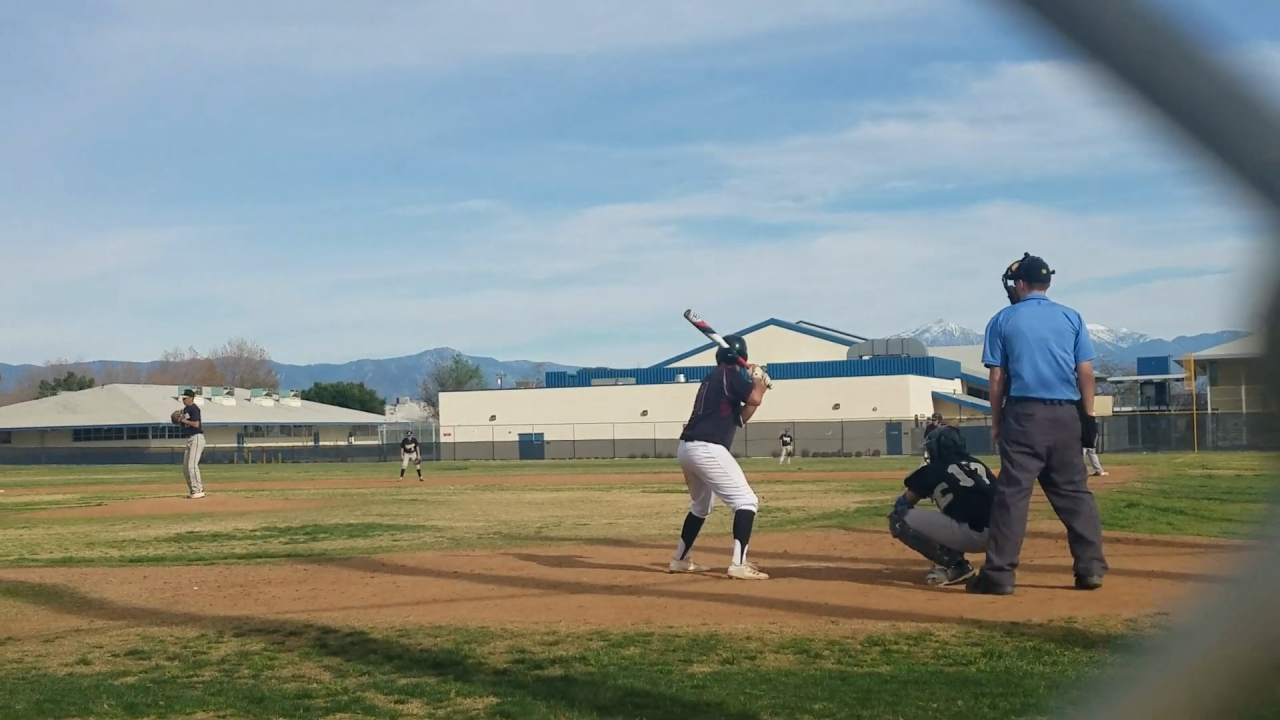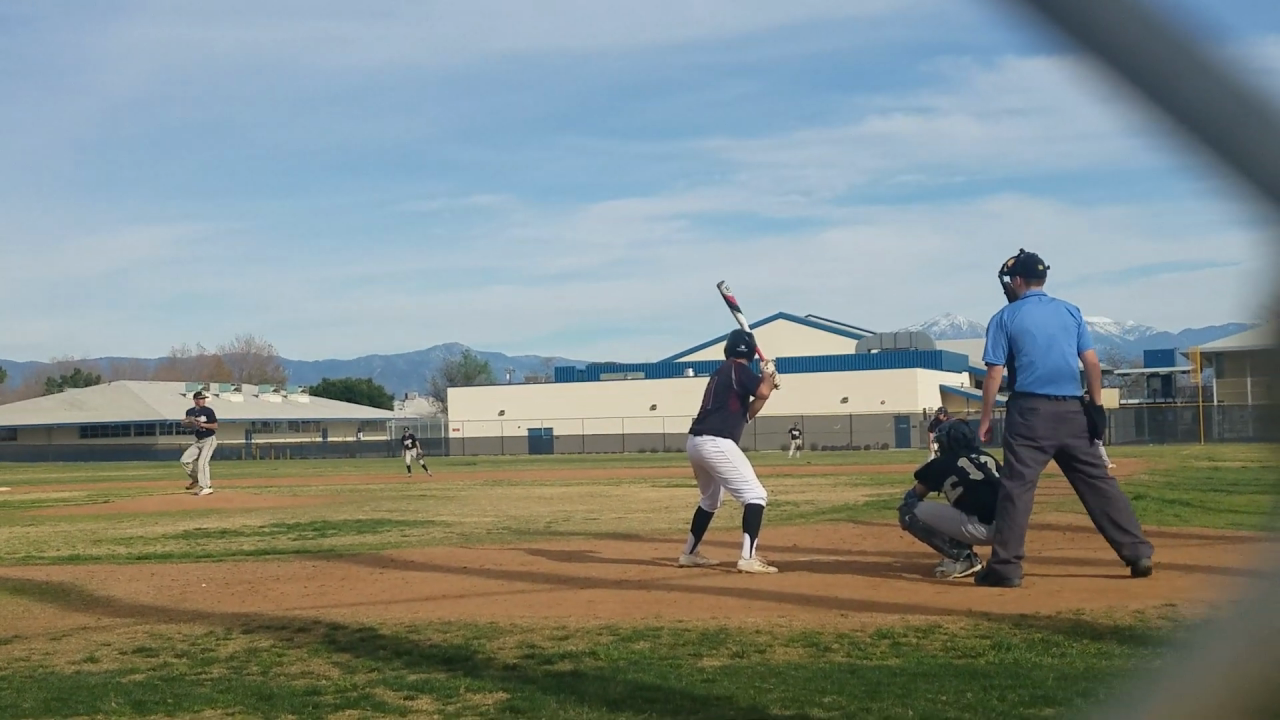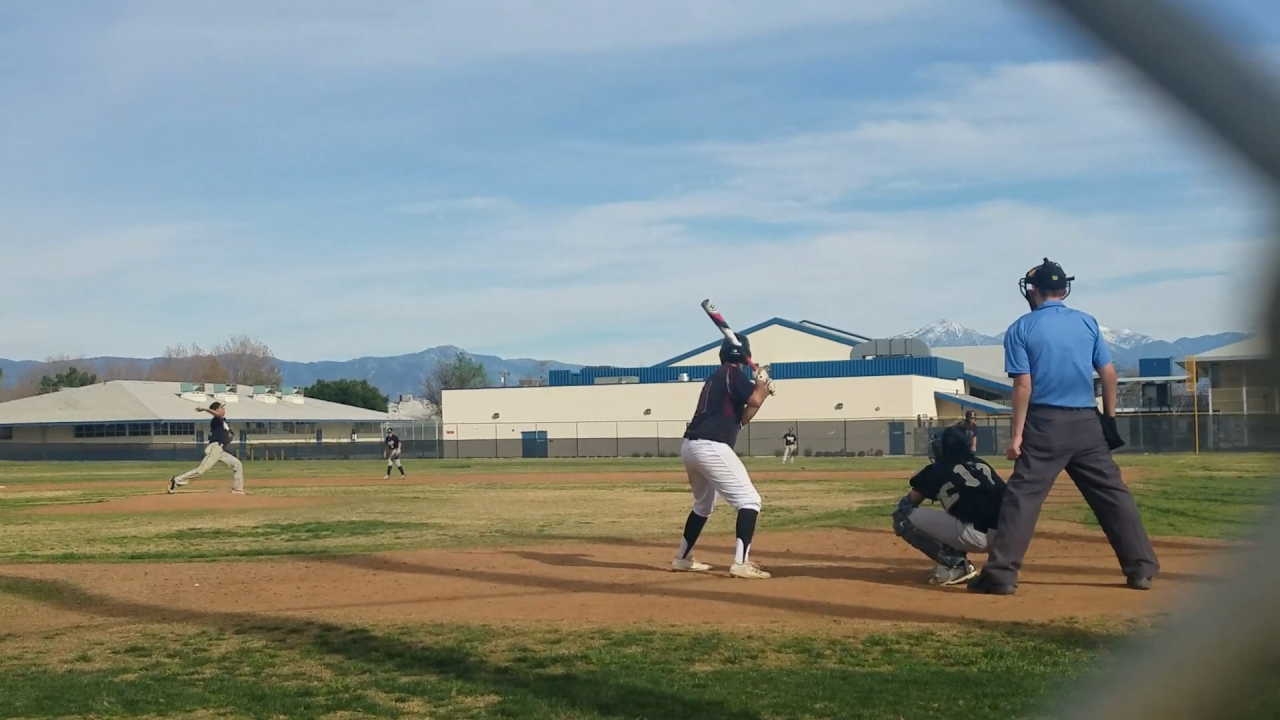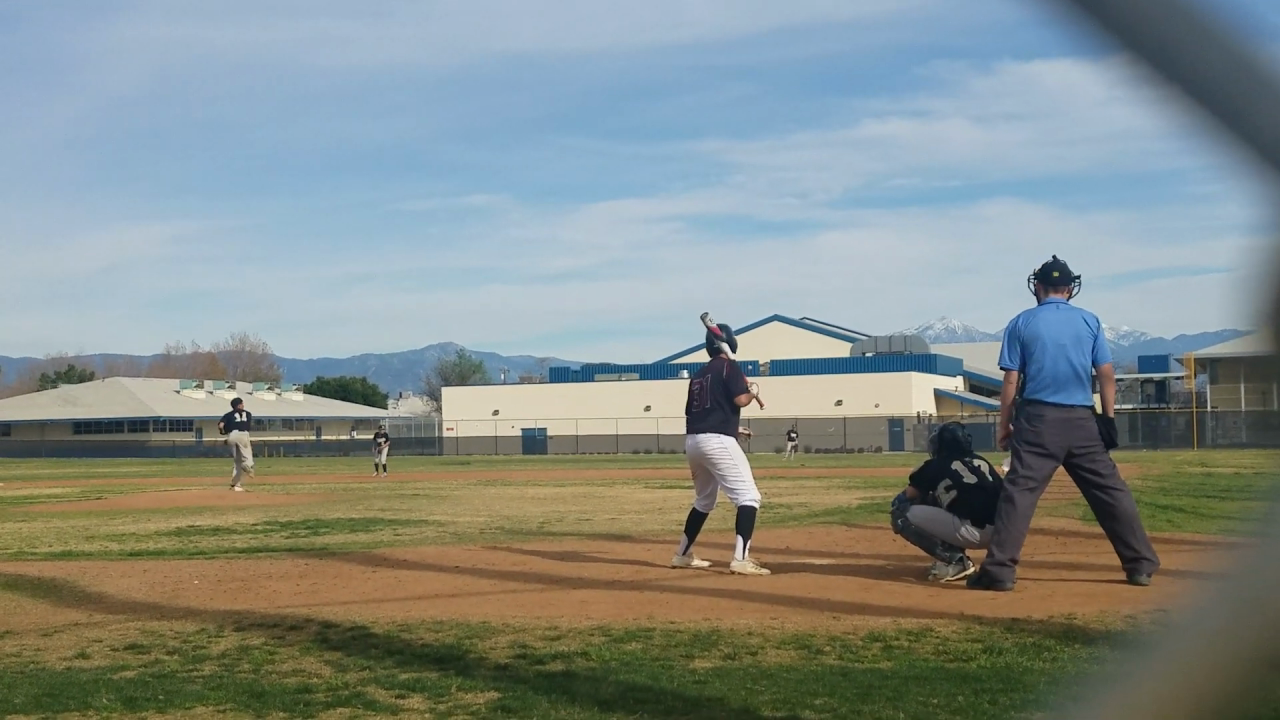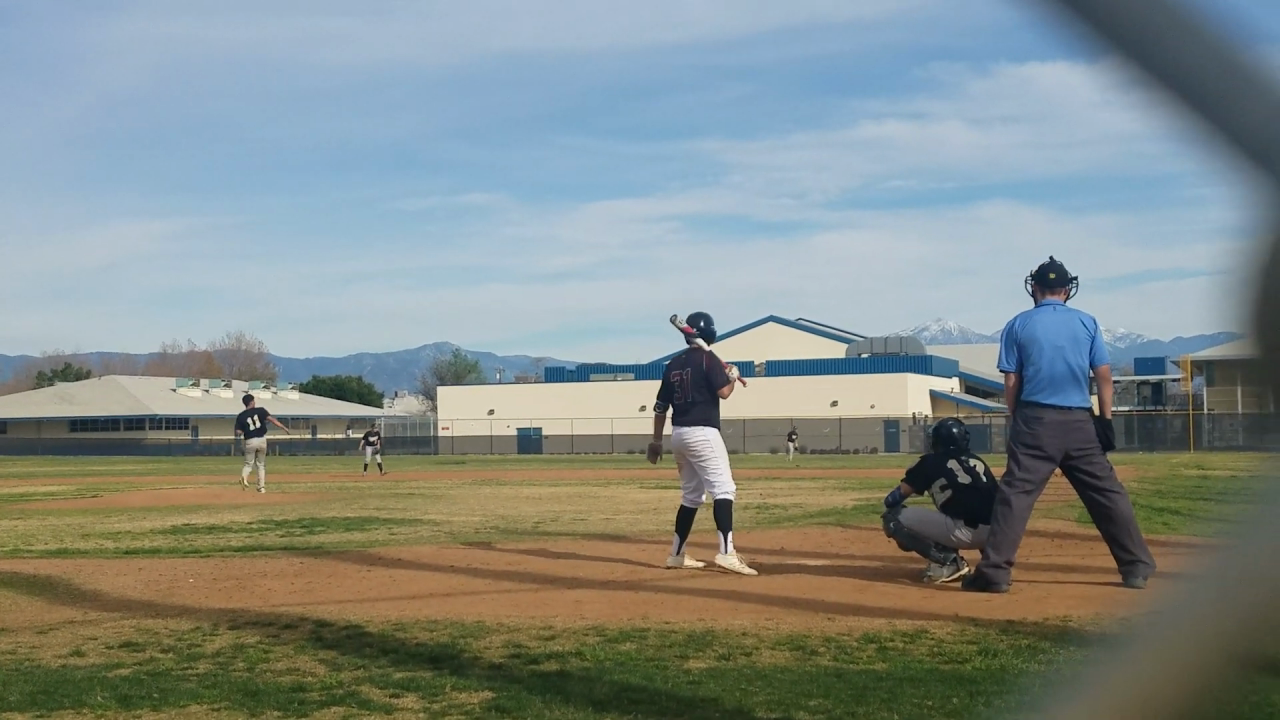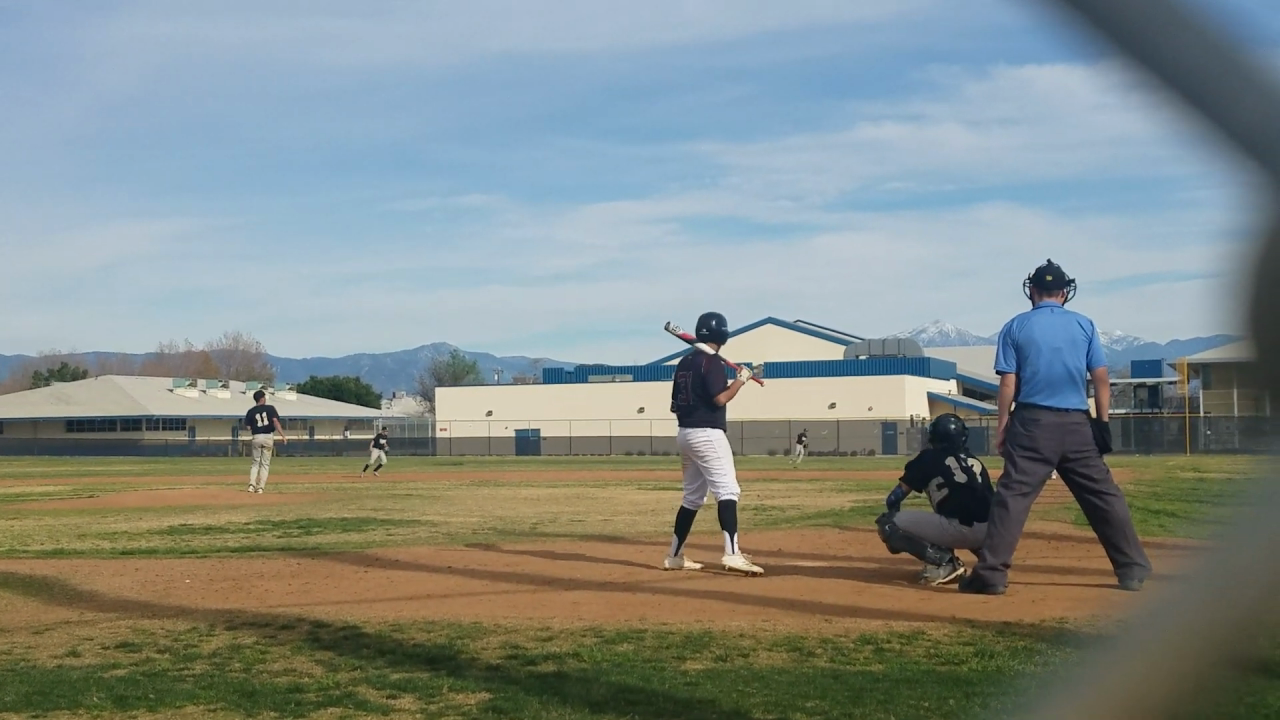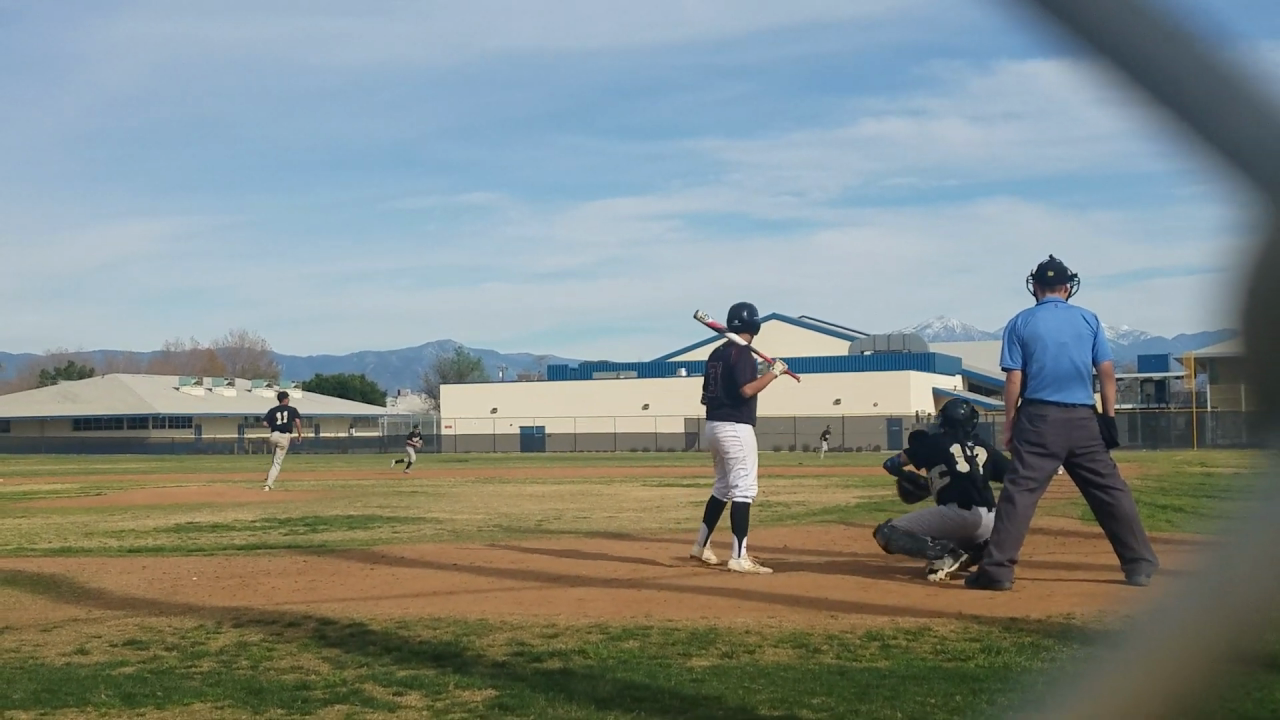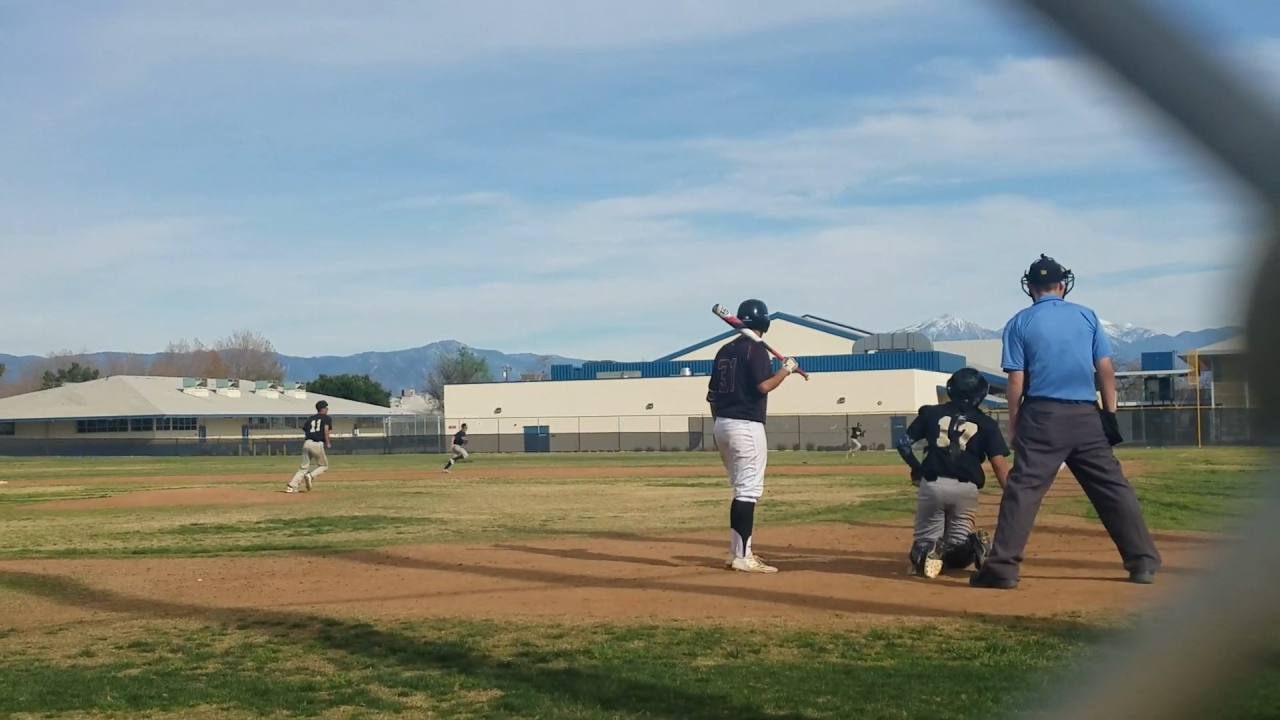
dt=0.4s
person 1, frame 1
left shoulder: (1003, 320)
right shoulder: (1071, 317)
left elbow: (997, 378)
right elbow: (1086, 371)
left wrist: (997, 421)
right wrist: (1087, 415)
left hip: (1024, 415)
right hip: (1066, 415)
left knee: (1012, 494)
right knee: (1075, 493)
left ankle: (999, 574)
right ankle: (1090, 566)
person 1, frame 2
left shoulder: (1004, 318)
right shoulder: (1070, 311)
left elbow: (994, 375)
right elbow: (1091, 362)
left wrist: (986, 418)
right wrist: (1096, 405)
left hip: (1030, 411)
right hip: (1072, 409)
left knee: (1017, 487)
right knee: (1098, 481)
left ankle: (1005, 567)
right ankle: (1137, 551)
person 1, frame 3
left shoulder: (1021, 328)
right shoulder: (1088, 322)
left elbow: (1023, 385)
right elbow: (1109, 374)
left wrist: (1017, 433)
right wrist: (1109, 418)
left hip: (1044, 423)
right hip: (1087, 422)
left knee: (1023, 496)
right knee: (1112, 494)
left ankle: (1000, 573)
right ankle: (1141, 568)
person 1, frame 4
left shoulder: (1021, 323)
right shoulder: (1089, 321)
left elbow: (1012, 380)
right elbow: (1106, 374)
left wrist: (1004, 424)
right wrist: (1108, 418)
left hip: (1037, 419)
right hip: (1082, 420)
left knee: (1019, 491)
right knee: (1110, 491)
left ankle: (999, 570)
right ankle: (1141, 565)
person 1, frame 5
left shoulder: (1018, 325)
right shoulder: (1087, 322)
left elbow: (1012, 383)
right elbow: (1104, 375)
left wrist: (1017, 423)
right wrist: (1106, 420)
left hip: (1035, 420)
right hip: (1080, 421)
left knee: (1016, 493)
right knee: (1107, 493)
left ankle: (994, 572)
right ankle: (1137, 568)
person 1, frame 6
left shoulder: (1016, 327)
right shoulder: (1084, 325)
left elbow: (1008, 384)
right elbow: (1101, 377)
left wrist: (1002, 428)
right wrist: (1103, 423)
left hip: (1032, 423)
right hip: (1077, 423)
left knee: (1013, 496)
right knee: (1104, 496)
left ankle: (991, 574)
right ankle: (1133, 570)
person 1, frame 7
left shoulder: (1020, 323)
right shoulder: (1089, 319)
left elbow: (1014, 380)
right elbow: (1106, 371)
left wrist: (1009, 425)
right wrist: (1109, 417)
left hip: (1038, 418)
right hip: (1083, 419)
left knee: (1020, 492)
right knee: (1111, 491)
left ankle: (997, 570)
right ankle: (1140, 565)
person 1, frame 8
left shoulder: (1020, 323)
right shoulder: (1087, 316)
left elbow: (1016, 381)
right elbow: (1106, 369)
left wrist: (1014, 425)
right wrist: (1110, 414)
left hip: (1041, 416)
right hip: (1086, 415)
left knee: (1023, 489)
right knee: (1113, 488)
left ankle: (1002, 568)
right ankle: (1143, 563)
person 2, frame 1
left shoulder: (712, 378)
right shoulder: (729, 374)
left elbow: (740, 418)
right elbow: (755, 400)
left wrist: (758, 387)
right wrist: (757, 381)
left hip: (688, 449)
right hip: (707, 449)
left knee: (701, 505)
right knee: (746, 501)
left ankle: (680, 559)
right ankle: (738, 564)
person 2, frame 2
left shoulder: (721, 373)
right shoulder: (738, 369)
left elbow: (747, 413)
right elbow: (763, 392)
left wrist: (768, 384)
right wrist: (768, 376)
left hip: (696, 443)
right hip: (716, 443)
left knee: (710, 499)
right knee: (755, 495)
left ankle: (690, 554)
right ankle: (748, 558)
person 2, frame 3
left shoulder: (716, 377)
right shoulder: (732, 373)
left elbow: (741, 418)
right elbow: (754, 400)
left wrist: (763, 391)
right wrist: (761, 384)
left hip: (691, 447)
right hip: (711, 447)
left knee: (703, 504)
right knee: (749, 500)
left ankle: (683, 558)
right ankle: (741, 562)
person 2, frame 4
left shoulder: (698, 375)
right shoulder: (729, 366)
right elbow: (741, 400)
right wrist: (753, 392)
left hip: (693, 441)
right hip: (718, 441)
left knee: (704, 501)
right knee: (748, 496)
left ankle: (683, 554)
right ankle: (741, 558)
person 2, frame 5
left shoulder: (673, 364)
right shoulder: (707, 358)
left elbow: (661, 406)
right elbow: (724, 391)
left wrist: (656, 441)
right wrist: (733, 375)
left hip: (679, 434)
right hip: (703, 433)
left knee: (692, 495)
right knee: (723, 489)
left ankle: (676, 555)
right ankle: (727, 552)
person 2, frame 6
left shoulder: (684, 363)
right shoulder: (711, 362)
left elbow: (675, 405)
right elbow: (720, 398)
right wrist: (742, 378)
left hip: (686, 434)
right hip: (707, 434)
left knee: (692, 496)
right knee: (727, 490)
left ankle: (675, 556)
right ankle: (733, 553)
person 2, frame 7
left shoulder: (716, 353)
right shoulder: (741, 352)
left elbow: (706, 396)
right elbow: (747, 390)
right wrist: (774, 372)
left hip: (714, 426)
right hip: (735, 428)
left knee: (722, 488)
right knee: (744, 490)
left ankle: (701, 545)
right ankle: (739, 557)
person 2, frame 8
left shoulder: (724, 351)
right shoulder: (755, 348)
left elbow: (712, 395)
right elbow: (764, 386)
right wrist: (787, 368)
left hip: (722, 425)
right hip: (745, 426)
left knee: (740, 489)
right knee: (748, 489)
left ankle: (736, 553)
right ankle: (744, 556)
person 3, frame 1
left shoulder: (932, 470)
right shoulder: (977, 465)
left elbow: (902, 505)
left hip: (971, 535)
left knee: (898, 518)
left ankle: (953, 564)
person 3, frame 2
left shoulder: (942, 463)
right shoulder: (987, 458)
left elbow: (911, 497)
left hip: (981, 528)
left knee: (908, 510)
left ankle: (961, 557)
right ankle: (969, 552)
person 3, frame 3
left shoulder: (937, 470)
right shoulder: (983, 466)
left elbow: (906, 504)
left hip: (976, 536)
left knee: (903, 517)
left ankle: (954, 564)
right ankle: (958, 561)
person 3, frame 4
left shoulder: (935, 466)
right shoulder: (981, 462)
left elbow: (900, 502)
left hip: (974, 532)
left knee: (900, 514)
left ankle: (953, 560)
person 3, frame 5
left shoulder: (931, 462)
right shoulder: (977, 461)
left elbow: (892, 500)
left hip: (966, 532)
left knee: (892, 518)
left ankle: (947, 561)
person 3, frame 6
left shoulder: (928, 458)
right shoulder: (974, 461)
left elbow: (894, 498)
left wrist: (895, 520)
left hip: (960, 530)
right hip: (988, 532)
left knee: (886, 523)
left ankle: (942, 561)
person 3, frame 7
left shoulder: (933, 442)
right shoulder: (984, 447)
left elbow: (891, 465)
left wrist: (909, 477)
left hip: (955, 513)
right hip: (987, 521)
left knee: (885, 533)
left ankle: (942, 553)
person 3, frame 8
left shoulder: (932, 413)
right shoulder: (986, 423)
left elbow: (903, 443)
right elbow: (1000, 466)
left wrist: (916, 468)
left hip: (933, 485)
right hip: (967, 488)
left knee: (922, 547)
right knee: (956, 556)
left ankle: (930, 551)
right ankle: (972, 546)
